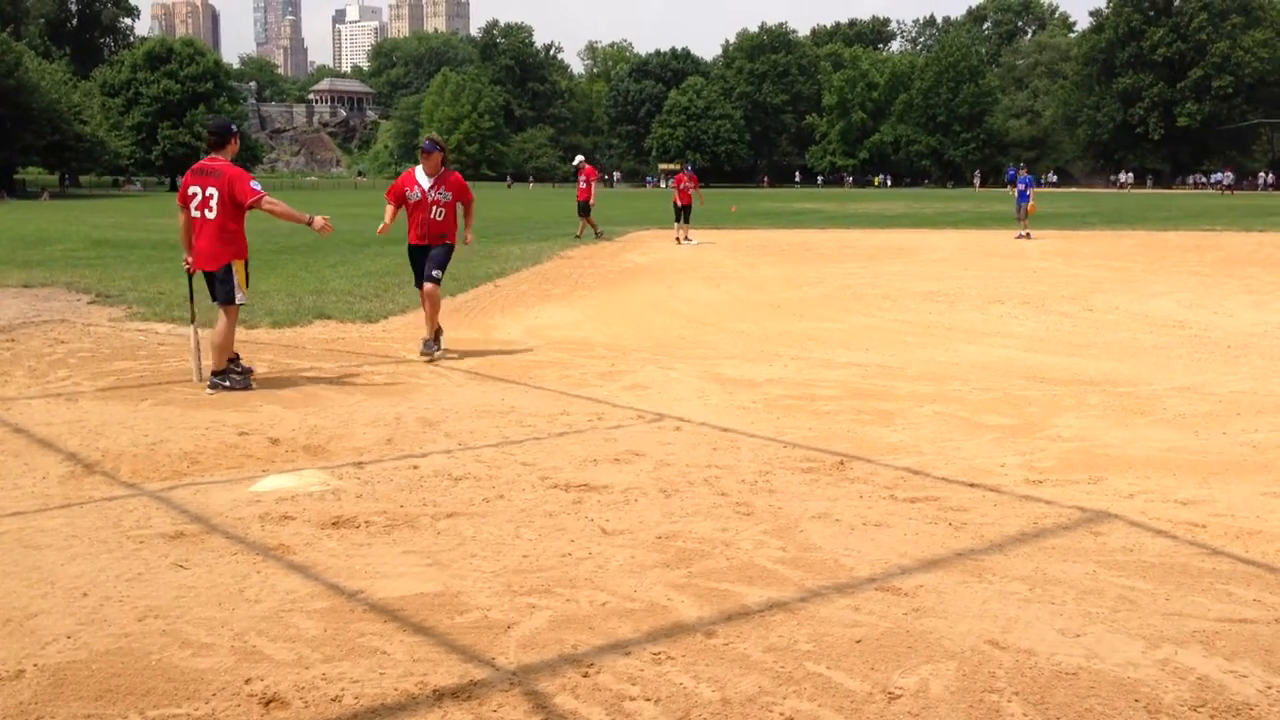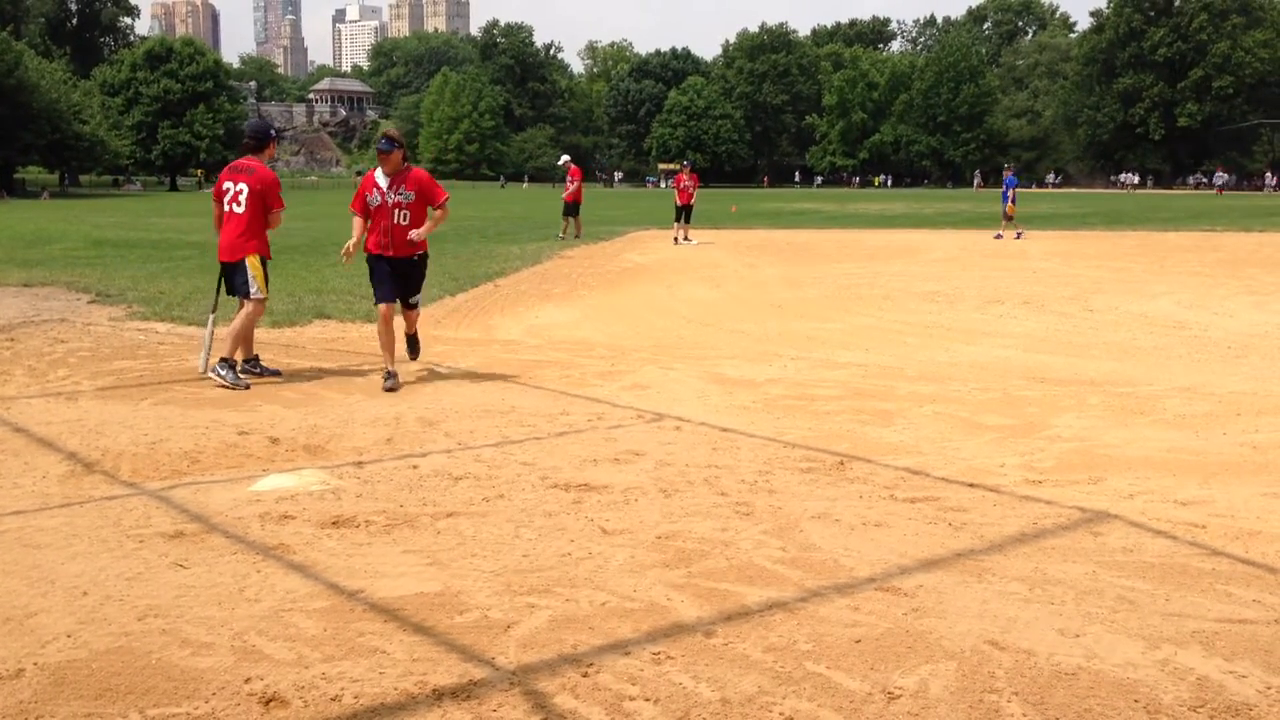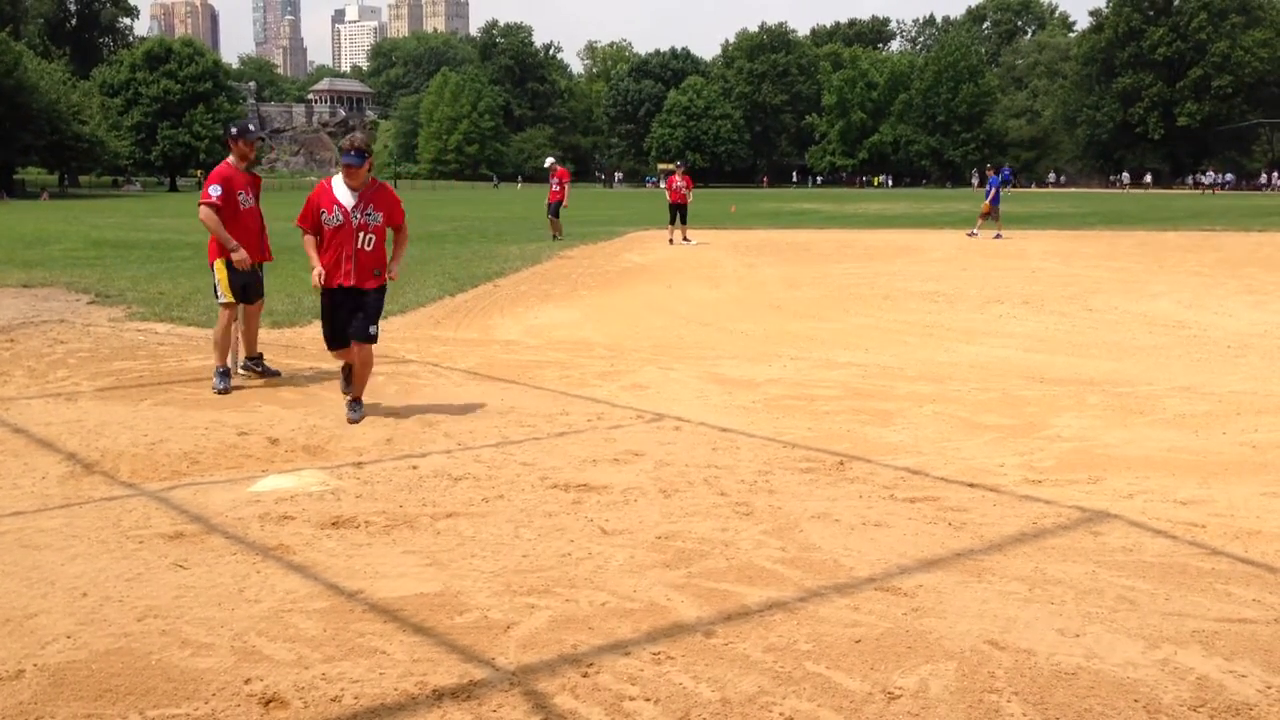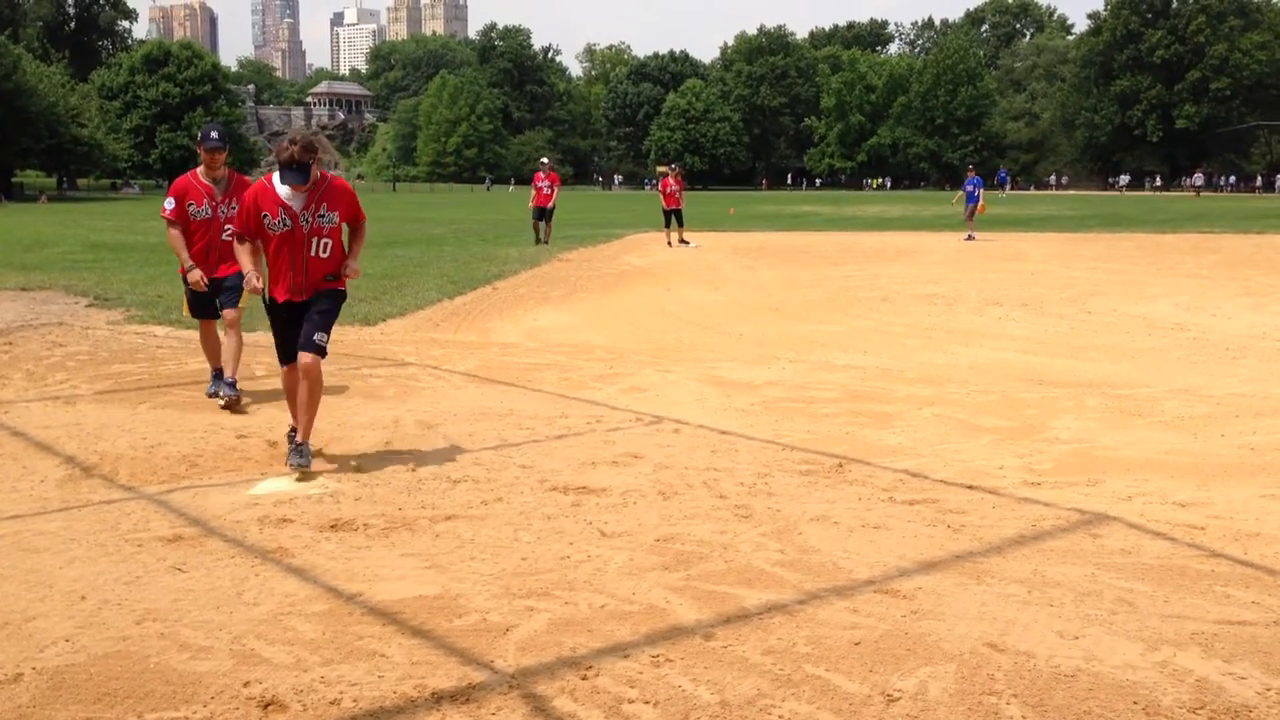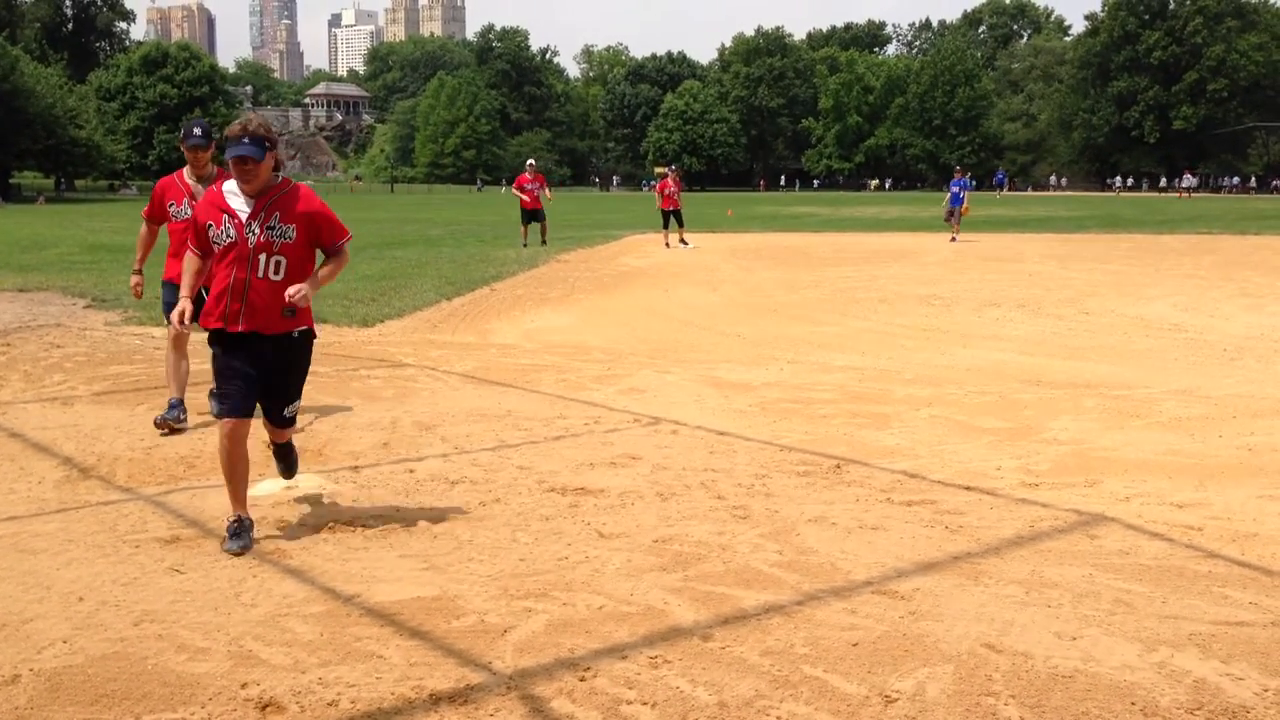
dt=0.5s
person 1, frame 1
left shoulder: (454, 179)
right shoulder: (407, 178)
left elbow: (468, 203)
right elbow: (392, 203)
left wrist: (468, 230)
right wrist: (387, 222)
left hip: (442, 243)
right hip: (417, 244)
left knee: (430, 287)
right knee: (425, 290)
left ankle: (430, 337)
right ankle: (435, 328)
person 1, frame 2
left shoulder: (419, 177)
right shoulder: (369, 180)
left elbow: (442, 208)
right elbow: (360, 214)
left wrist: (424, 229)
right wrist: (354, 239)
left hip: (413, 255)
right hip: (379, 256)
left knee: (410, 309)
right knee: (384, 310)
left ankle: (411, 332)
right ankle: (390, 371)
person 1, frame 3
left shoulder: (384, 194)
right shoulder: (322, 192)
left elbow: (400, 229)
right elbow: (308, 232)
left wrist: (396, 261)
right wrist: (315, 265)
left hip: (371, 284)
right hip: (333, 284)
left knee: (362, 345)
right knee: (339, 348)
left ankle: (356, 399)
right ankle: (350, 363)
person 1, frame 4
left shoulder: (339, 189)
right shoulder: (260, 192)
left elbow: (358, 224)
right elbow: (243, 236)
left wrist: (353, 259)
right wrist: (250, 270)
left hip: (326, 291)
right hip: (281, 295)
left knee: (309, 361)
right knee: (289, 368)
left ankle: (302, 442)
right ankle: (297, 427)
person 1, frame 5
left shoulder: (303, 202)
right shoulder: (212, 201)
left elbow: (341, 252)
right elbow: (197, 250)
left wrist: (312, 284)
right wrist: (186, 296)
left hip: (287, 333)
right hip: (231, 333)
left knee: (280, 423)
right knee: (230, 424)
left ankle: (283, 437)
right ankle: (240, 519)
person 2, frame 1
left shoulder: (192, 173)
right shoulder: (234, 175)
left elbow: (183, 214)
right elbow: (268, 204)
left wrist: (188, 252)
right wrist: (309, 220)
left hip: (204, 255)
right hip: (228, 255)
left knee: (226, 308)
right knee: (229, 312)
left ankle: (231, 361)
right ankle: (217, 376)
person 2, frame 2
left shoulder: (228, 171)
right shoulder: (267, 176)
left elbow: (217, 209)
right elbow: (275, 220)
left hip: (228, 249)
right hip: (248, 249)
left knee: (247, 305)
right knee: (254, 306)
left ankle: (249, 362)
right ankle: (223, 365)
person 2, frame 3
left shoulder: (252, 177)
right shoulder: (221, 174)
right elbow: (206, 214)
left wrist: (262, 250)
right wrist: (234, 247)
left hip: (253, 256)
right hip: (228, 258)
left knee: (254, 306)
right knee: (230, 311)
left ankle: (252, 360)
right ankle: (221, 372)
person 2, frame 4
left shoulder: (242, 185)
right shoulder: (182, 186)
right elbow: (173, 230)
right wrist: (189, 267)
left hip: (232, 267)
right hip: (198, 270)
left knee: (232, 319)
right knee: (207, 325)
left ankle: (230, 384)
right ankle: (216, 374)
person 2, frame 5
right shoulder: (166, 186)
right elbow: (149, 228)
right wrist: (137, 269)
right hip: (178, 276)
right knee: (176, 336)
right ankle: (176, 406)
